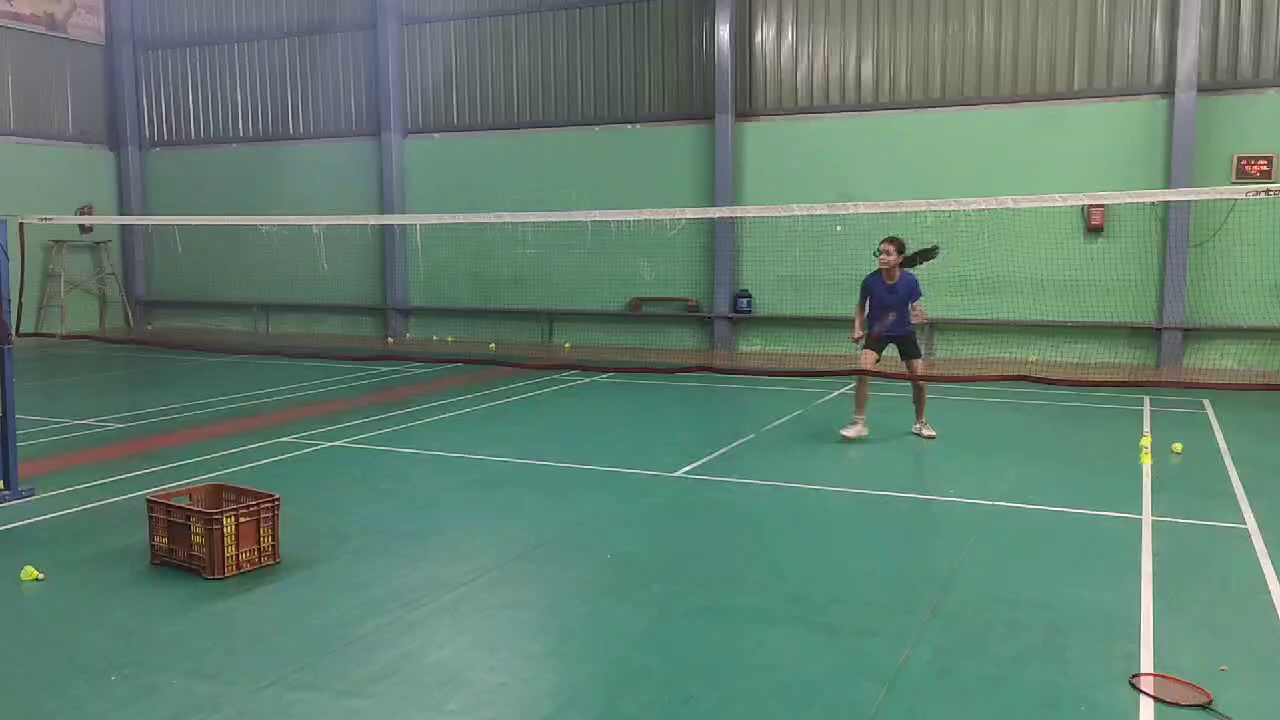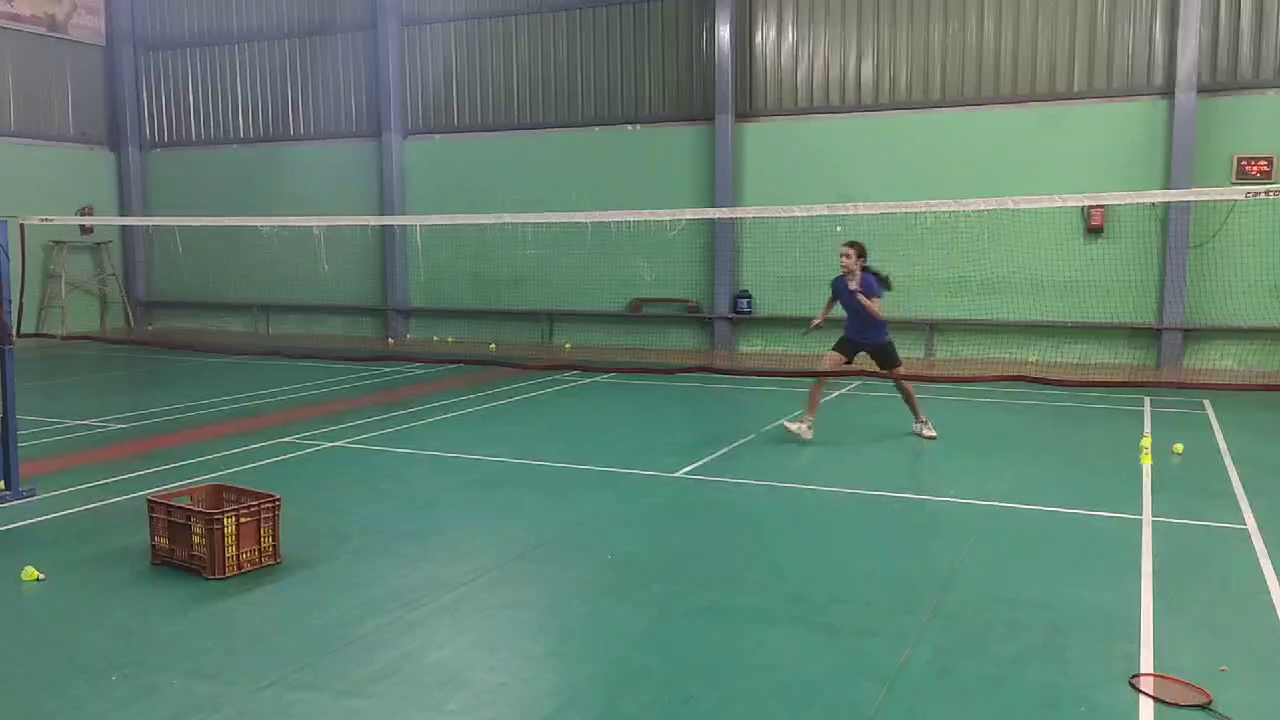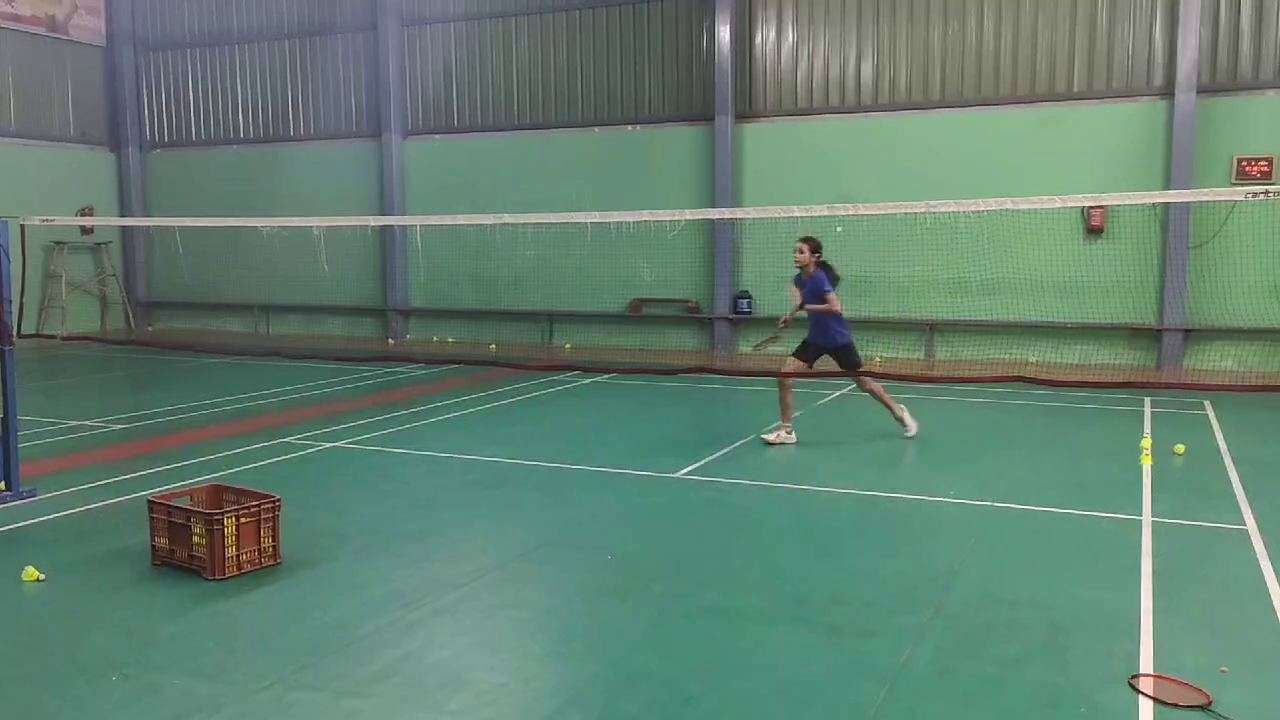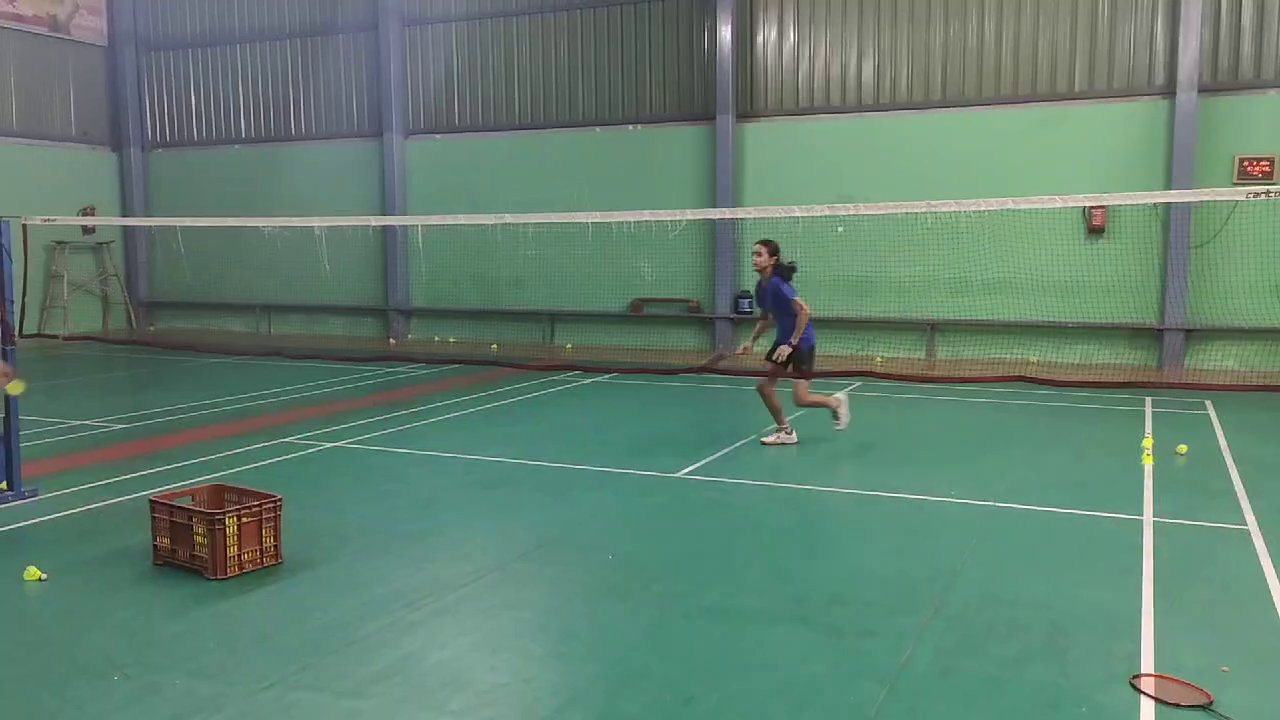
dt=0.1s
person 1, frame 1
left shoulder: (910, 280)
right shoulder: (871, 280)
left elbow: (918, 310)
right elbow: (861, 307)
left wrist: (918, 317)
right wrist: (858, 329)
left hip: (903, 332)
right hip: (878, 331)
left knee: (918, 379)
right knee: (863, 372)
left ankle: (920, 422)
right ankle: (859, 422)
person 1, frame 2
left shoulder: (869, 281)
right shoulder: (838, 283)
left elbow: (878, 314)
left wrist: (856, 292)
right wrist: (821, 318)
left hip: (878, 340)
right hip: (852, 337)
left knee: (902, 383)
left ankle: (921, 422)
right ankle: (806, 424)
person 1, frame 3
left shoulder: (818, 277)
right shoulder: (800, 279)
left elbow: (835, 308)
left wrist: (804, 305)
right wrist: (790, 315)
left hip: (837, 339)
right hip: (815, 338)
left knee: (865, 386)
right knee: (784, 377)
left ankle: (899, 412)
right ankle: (786, 430)
person 1, frame 4
left shoulder: (778, 284)
right shoulder: (761, 286)
left elbow: (804, 312)
left wrist: (791, 344)
right wrist: (751, 341)
left hip: (802, 342)
right hip: (783, 340)
left knee: (801, 399)
right knee: (763, 387)
left ankle: (836, 402)
right ankle: (785, 430)
